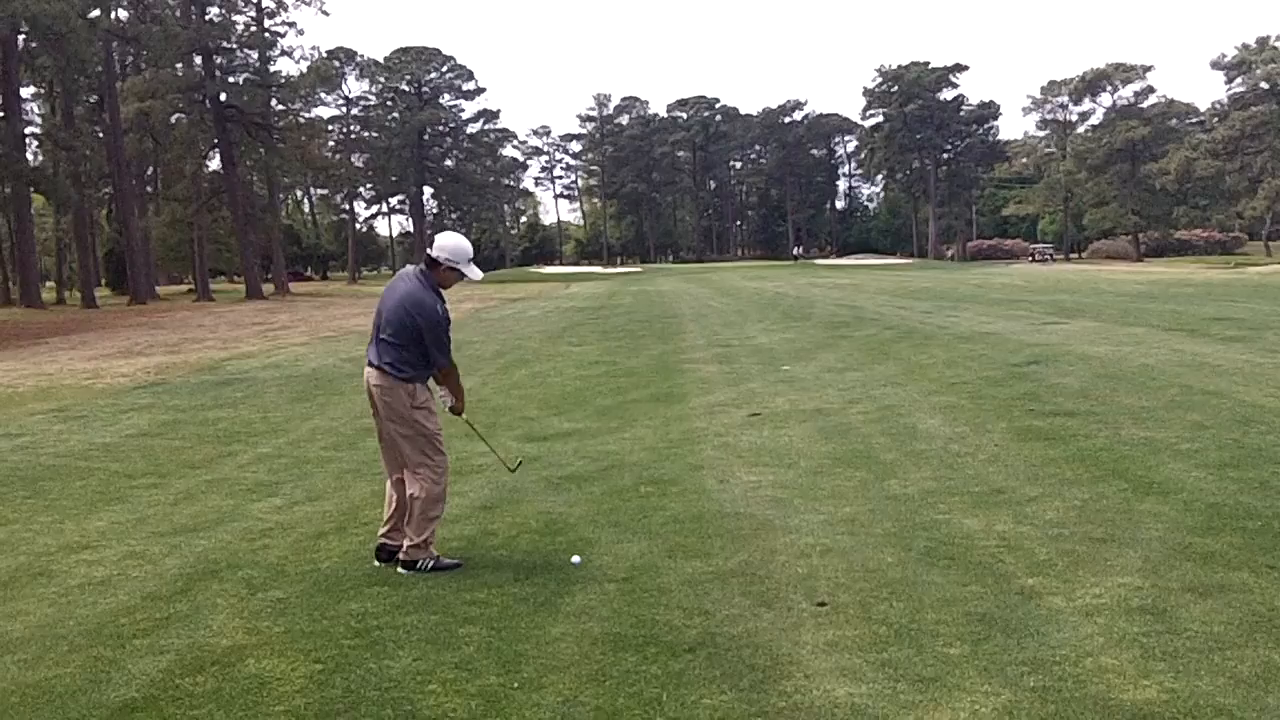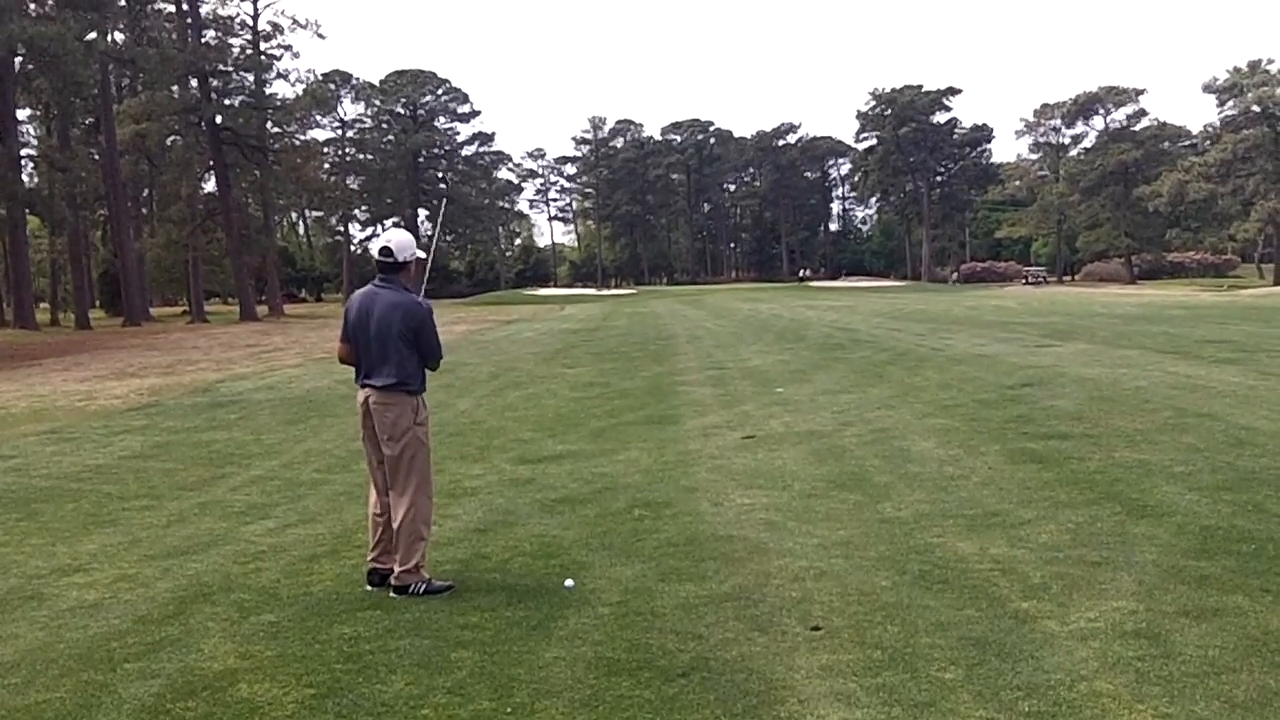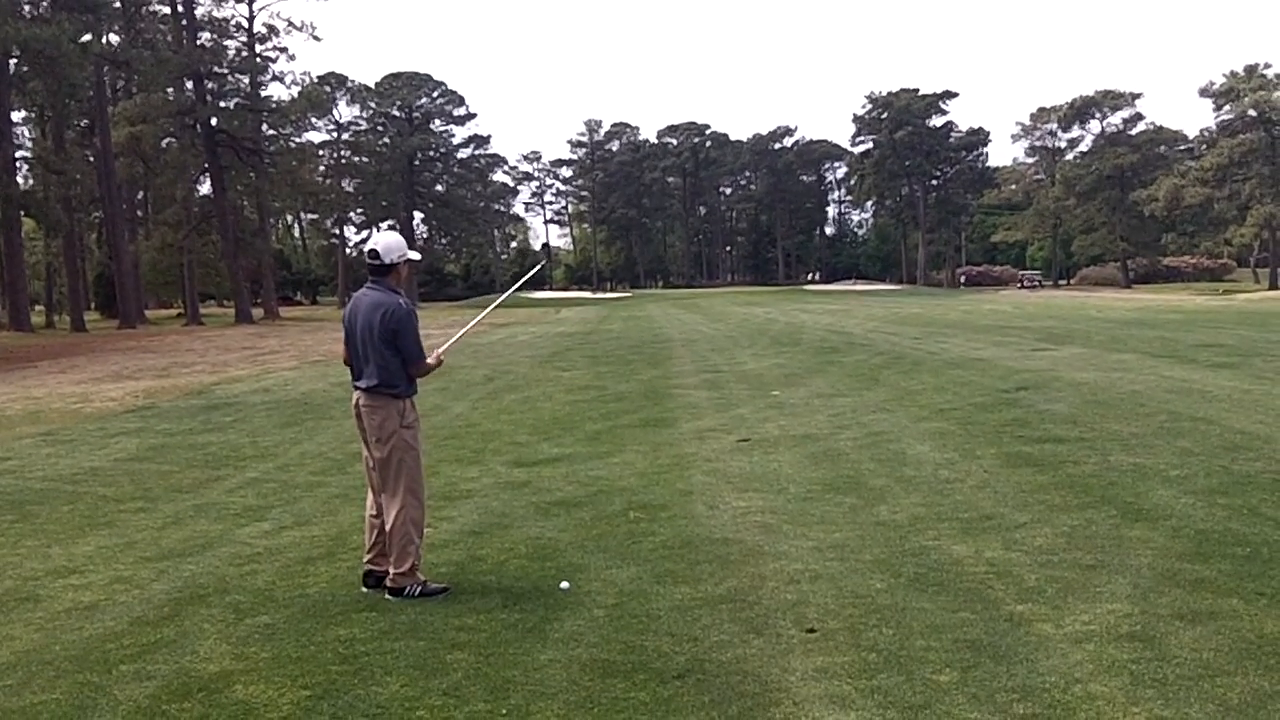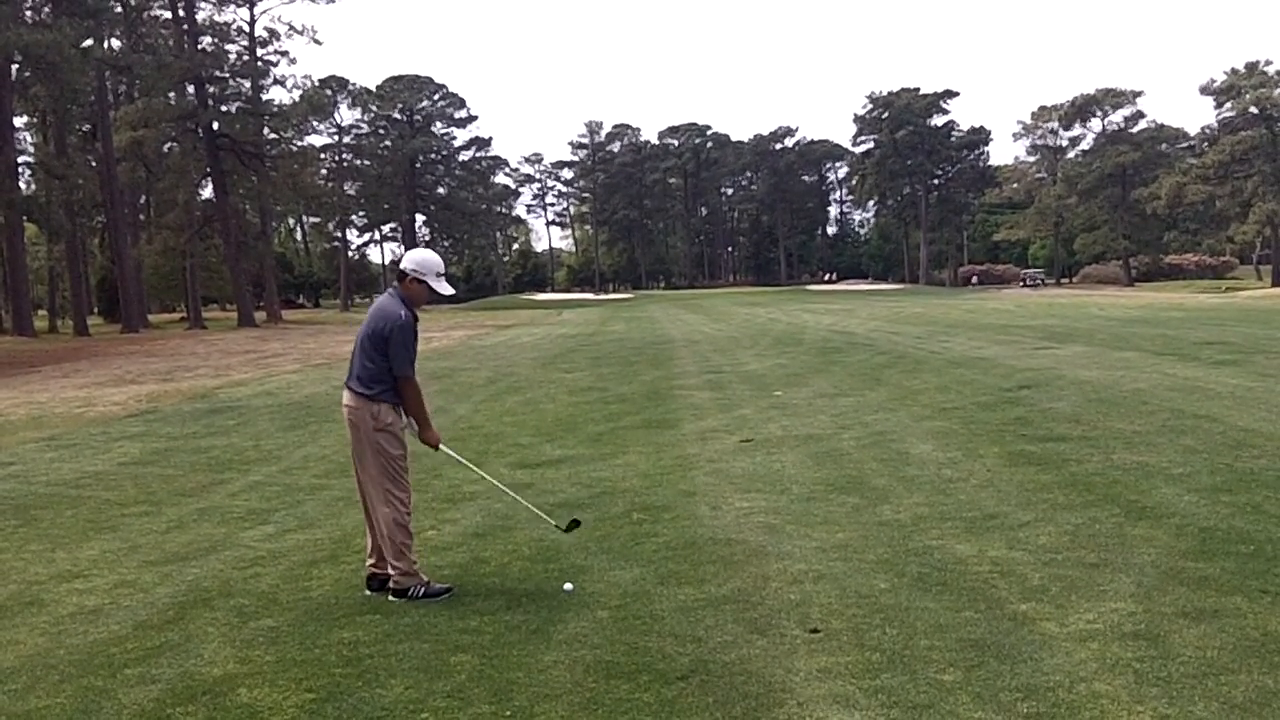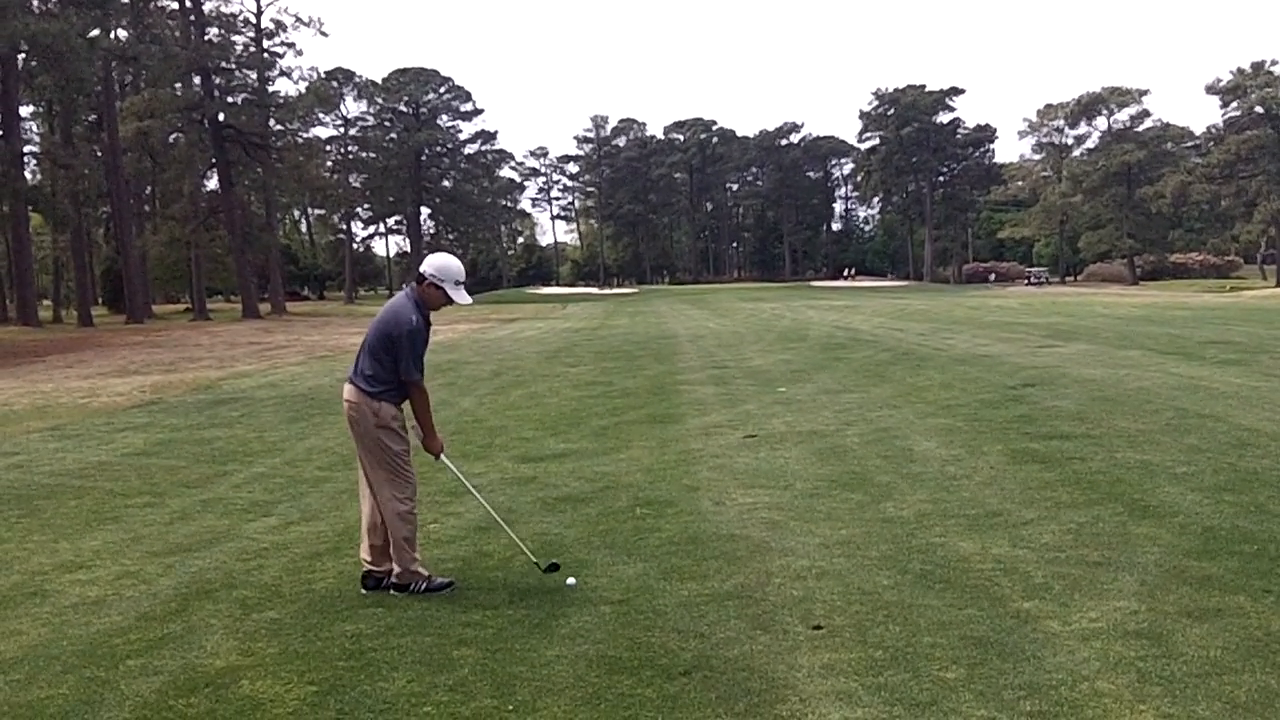
dt=1s
person 1, frame 1
left shoulder: (405, 275)
right shoulder: (431, 308)
right elbow: (443, 365)
left wrist: (438, 377)
right wrist: (458, 397)
left hip: (377, 375)
right hip: (401, 387)
left knee: (399, 468)
right knee: (428, 469)
left ankle: (390, 542)
right ankle: (416, 552)
person 1, frame 2
left shoulder: (357, 300)
right shoulder: (415, 307)
left elbow: (345, 354)
right elbow: (433, 363)
left hip: (368, 397)
right hip: (401, 403)
left knee: (382, 487)
right knee: (410, 490)
left ankle: (380, 566)
right ankle: (408, 576)
person 1, frame 3
left shoulder: (355, 303)
right shoulder: (399, 308)
left elbow: (349, 358)
right elbow: (415, 368)
right wrist: (433, 362)
left hip: (363, 400)
right hip: (391, 407)
left knee: (380, 489)
right knee: (404, 493)
left ankle: (376, 567)
right ankle: (403, 577)
person 1, frame 4
left shoulder: (387, 304)
right shoulder: (399, 319)
right elbow: (405, 380)
left wrist: (413, 418)
right wrist: (426, 427)
left hip: (363, 403)
right hip: (375, 410)
left knee: (376, 494)
right knee: (392, 495)
left ankle: (379, 571)
right ankle: (405, 579)
person 1, frame 5
left shoulder: (406, 303)
right shoulder: (409, 321)
right elbow: (414, 385)
right wrist: (430, 435)
left hip: (364, 399)
right hip: (375, 406)
left knee: (377, 490)
right knee: (399, 491)
left ankle: (376, 570)
right ankle: (406, 574)
